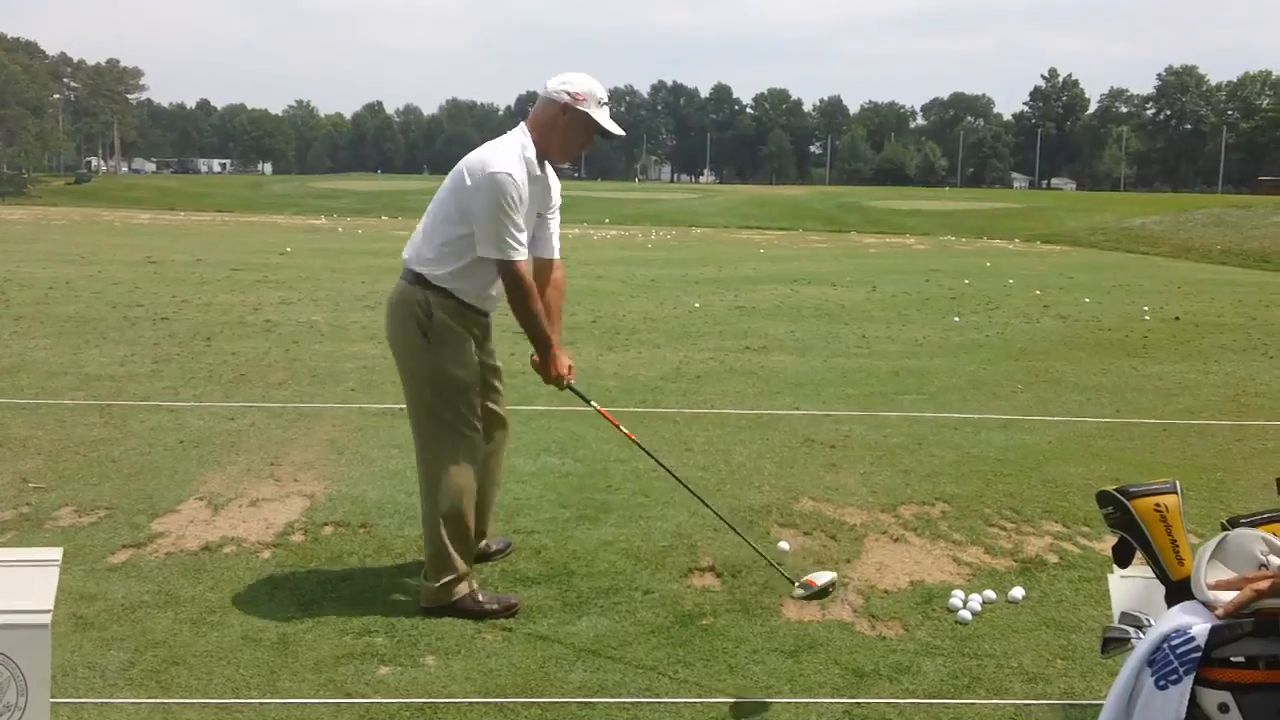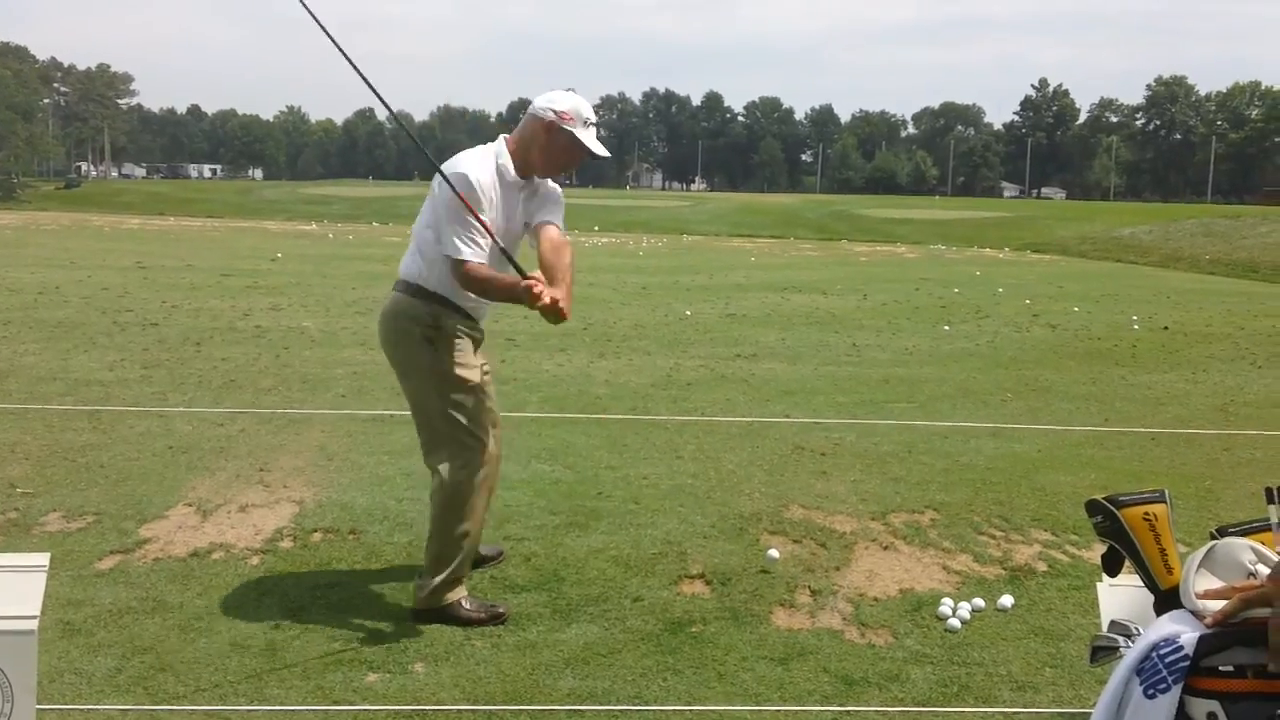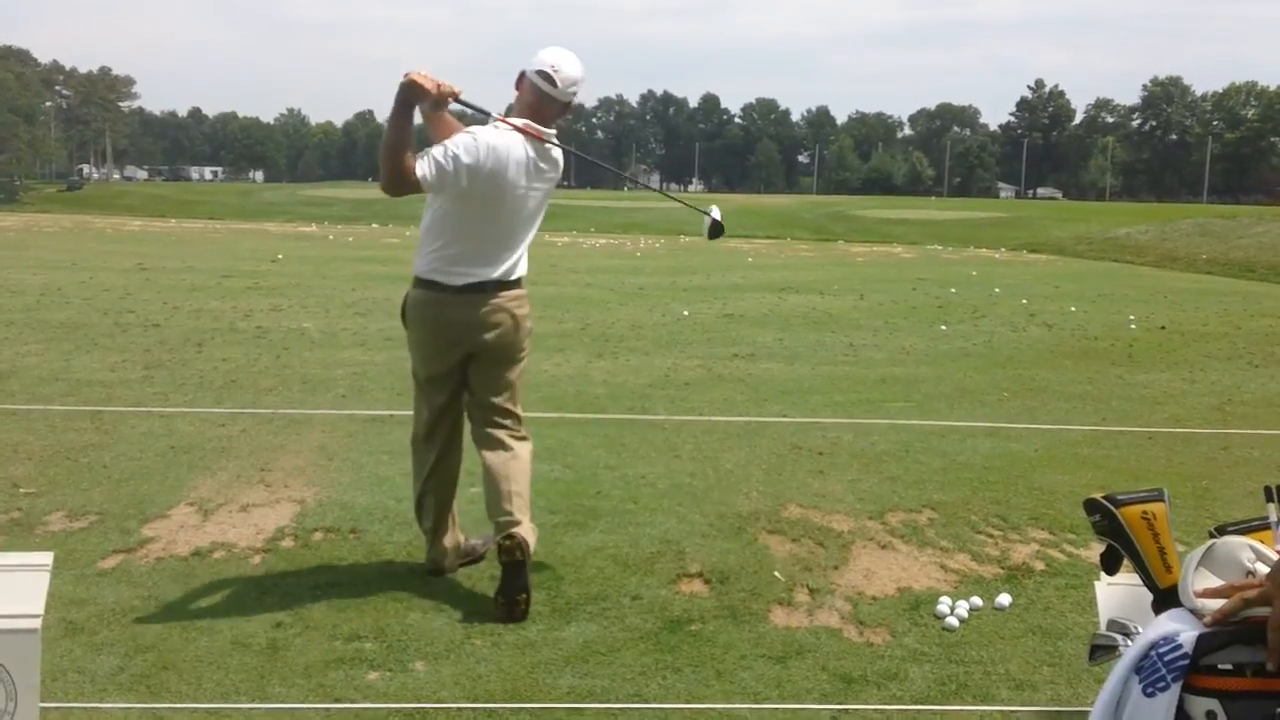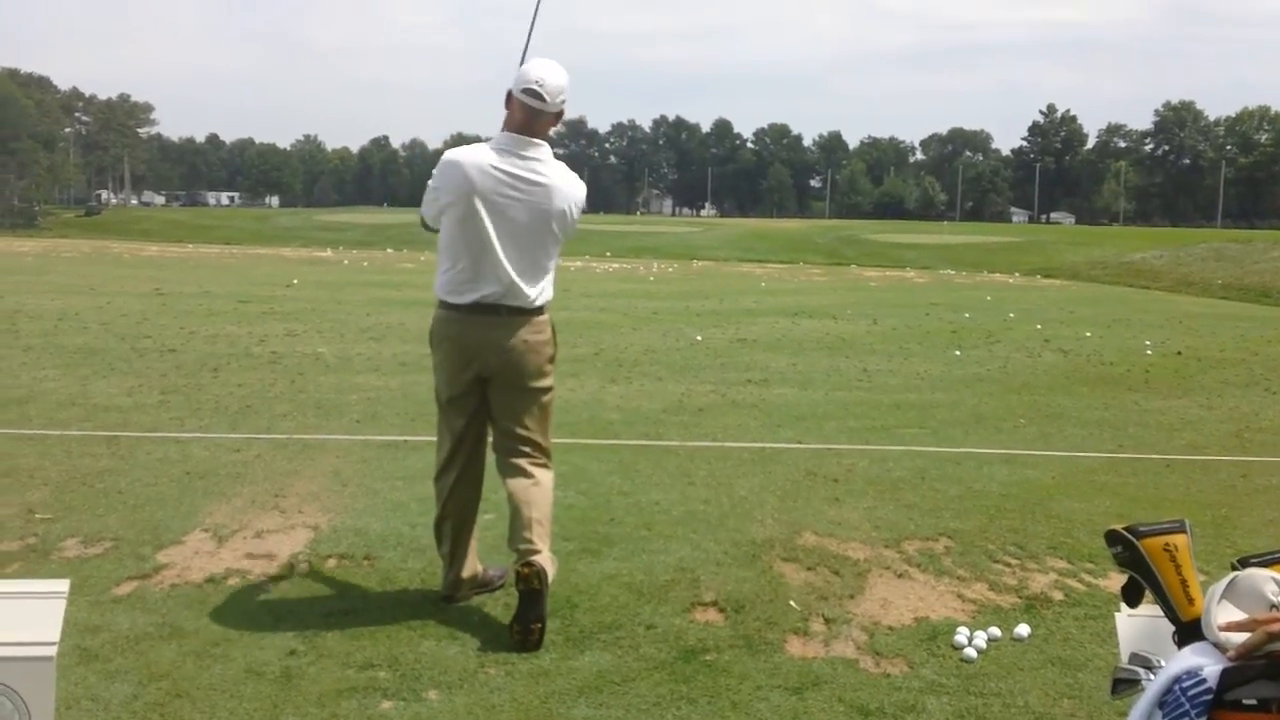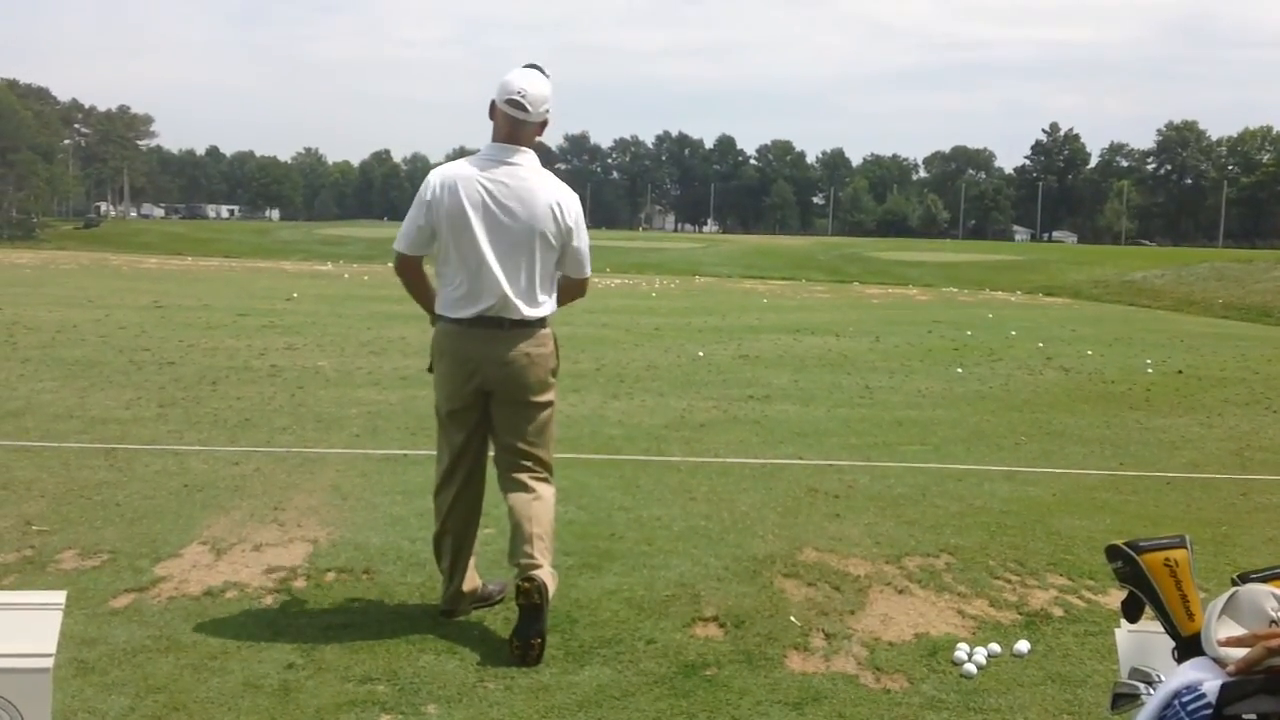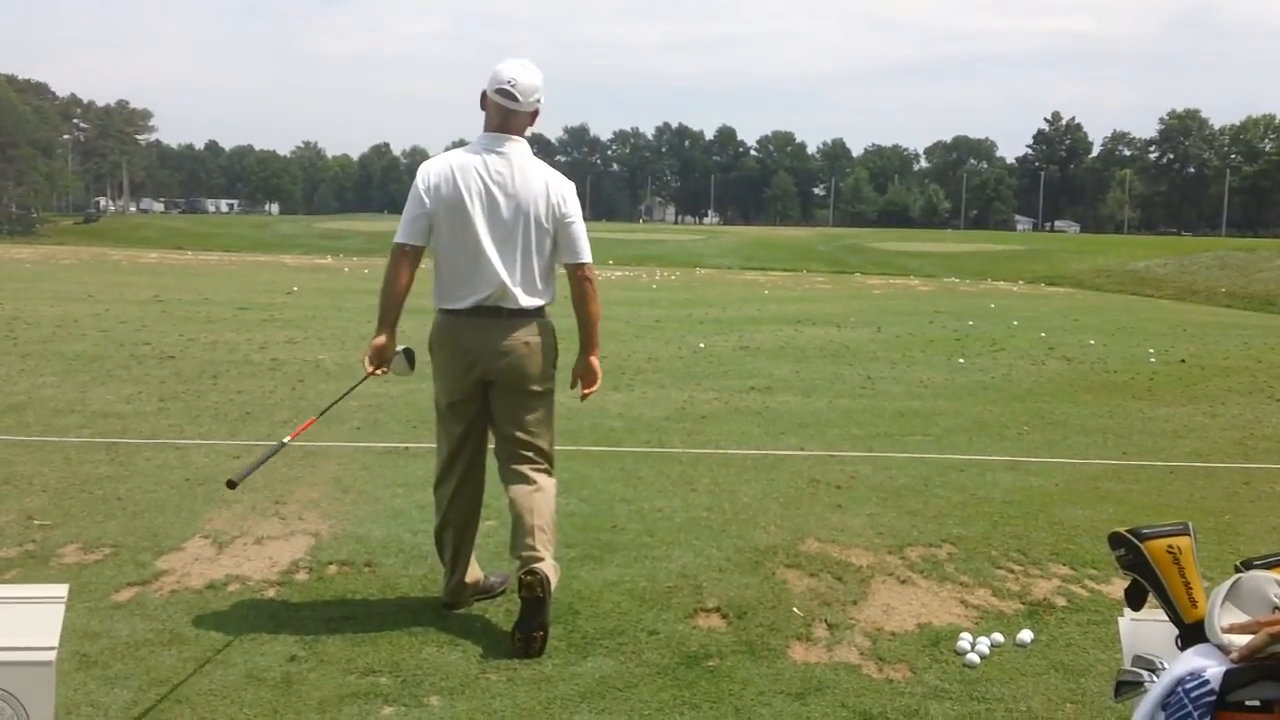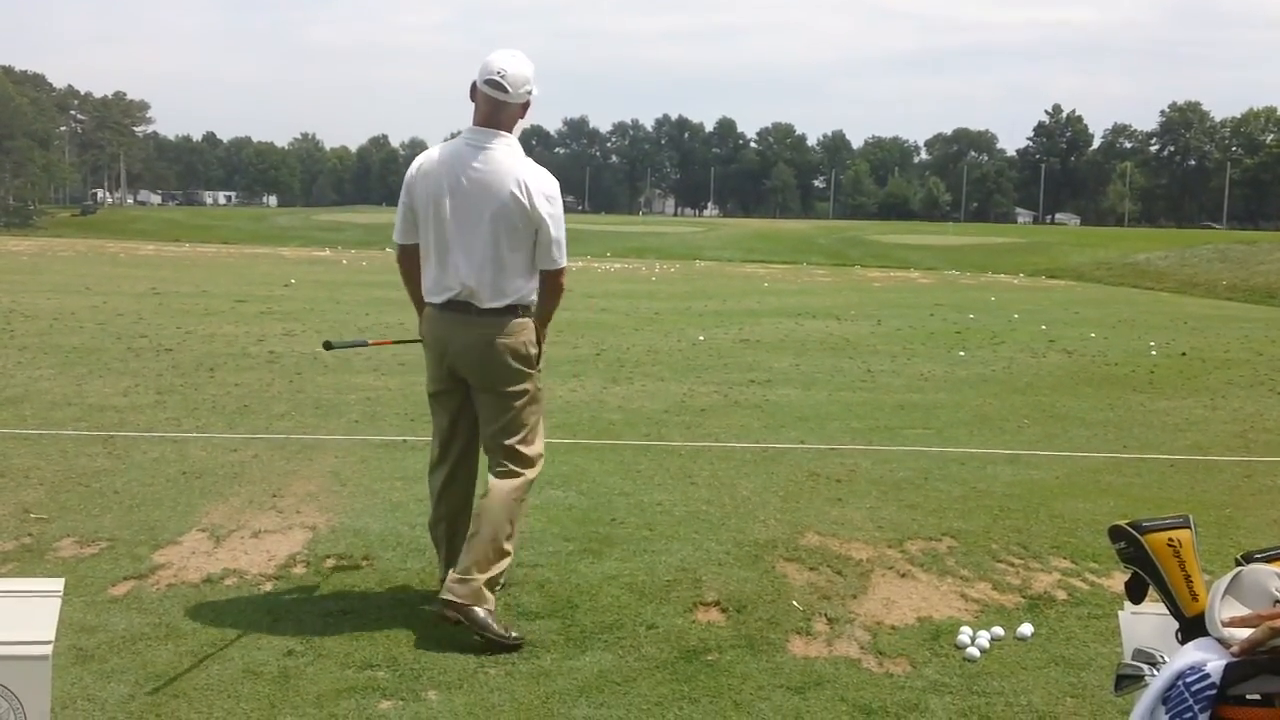
dt=0.7s
person 1, frame 1
left shoulder: (544, 178)
right shoulder: (502, 171)
left elbow: (548, 267)
right elbow: (511, 273)
left wrist: (551, 340)
right wrist: (549, 349)
left hip: (459, 312)
right hip: (430, 311)
left knee: (486, 428)
right knee: (452, 443)
left ankle: (467, 539)
right ankle: (446, 584)
person 1, frame 2
left shoulder: (543, 190)
right shoulder: (470, 175)
left elbow: (553, 243)
right elbow: (466, 271)
left wrist: (555, 289)
right wrist: (524, 289)
left hip: (451, 322)
right hip: (427, 320)
left knee: (461, 436)
right knee: (468, 450)
left ankle: (456, 545)
right ankle: (441, 590)
person 1, frame 3
left shoulder: (482, 146)
right shoulder: (551, 159)
left elbow: (396, 182)
left wrist: (406, 103)
right wrist: (434, 106)
left hip: (435, 305)
right hip: (502, 308)
left knee: (436, 430)
right knee: (503, 428)
left ankle: (442, 545)
right ankle: (515, 538)
person 1, frame 4
left shoulder: (457, 164)
right shoulder: (570, 188)
left elbow: (430, 219)
left hip: (457, 326)
right hip: (524, 332)
left knee: (457, 454)
right knee: (526, 455)
left ankle: (459, 572)
right ankle: (533, 565)
person 1, frame 5
left shoulder: (444, 181)
right shoulder: (561, 197)
left elbow: (405, 261)
right elbow: (576, 285)
left hip: (458, 343)
right hip: (526, 346)
left knee: (457, 471)
right knee: (528, 471)
left ankle: (458, 587)
right ankle: (534, 582)
person 1, frame 6
left shoulder: (438, 172)
right shoulder: (554, 185)
left elbow: (404, 255)
right elbow: (581, 275)
left wrist: (386, 331)
right wrist: (590, 350)
left hip: (456, 334)
right hip: (524, 337)
left knee: (457, 465)
right knee: (528, 463)
left ankle: (460, 580)
right ankle: (536, 572)
person 1, frame 7
left shoulder: (424, 167)
right shoulder: (536, 181)
left elbow: (407, 252)
right elbow: (553, 276)
right wrist: (538, 327)
left hip: (443, 328)
right hip: (503, 335)
left knee: (450, 458)
right knee: (514, 461)
left ankle: (458, 571)
right ankle: (468, 590)
